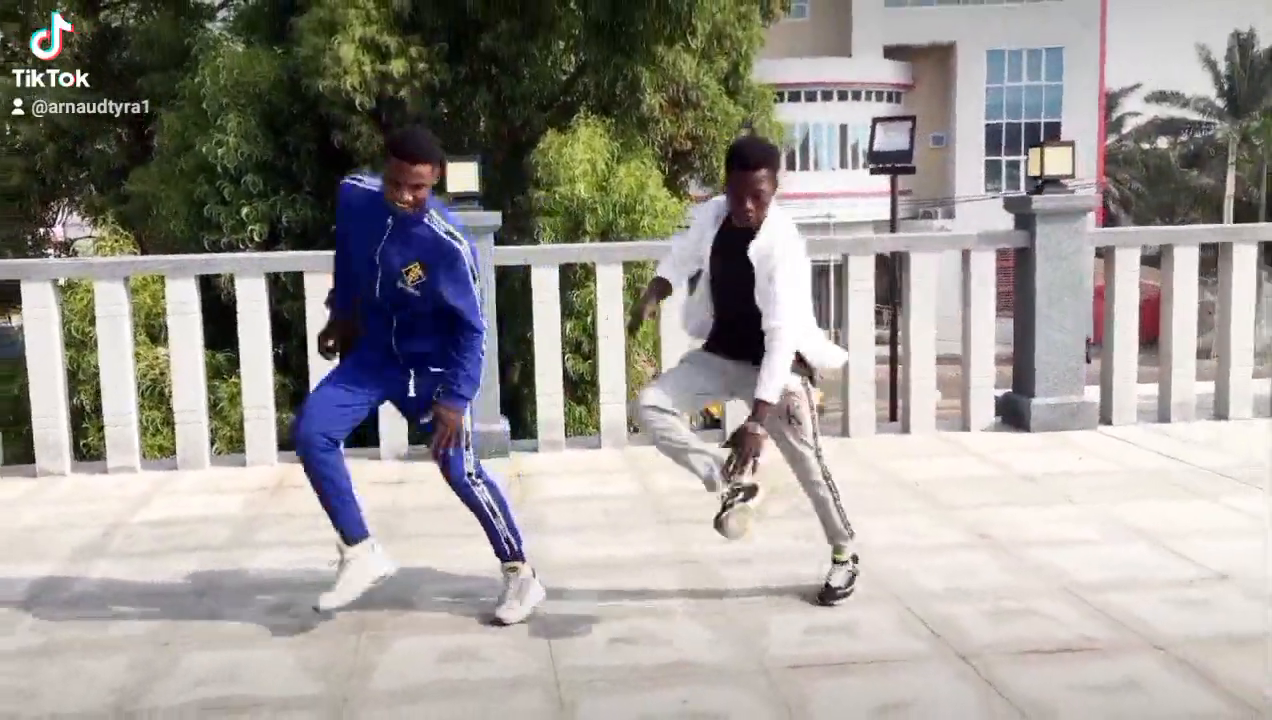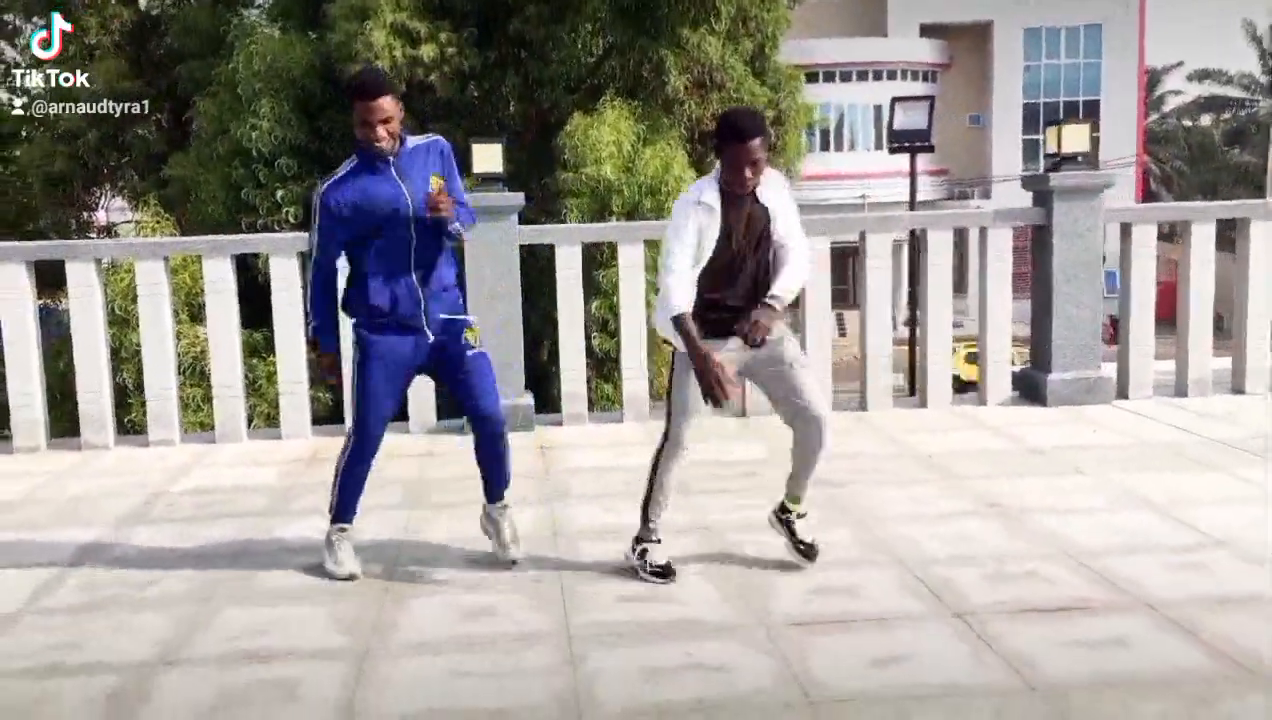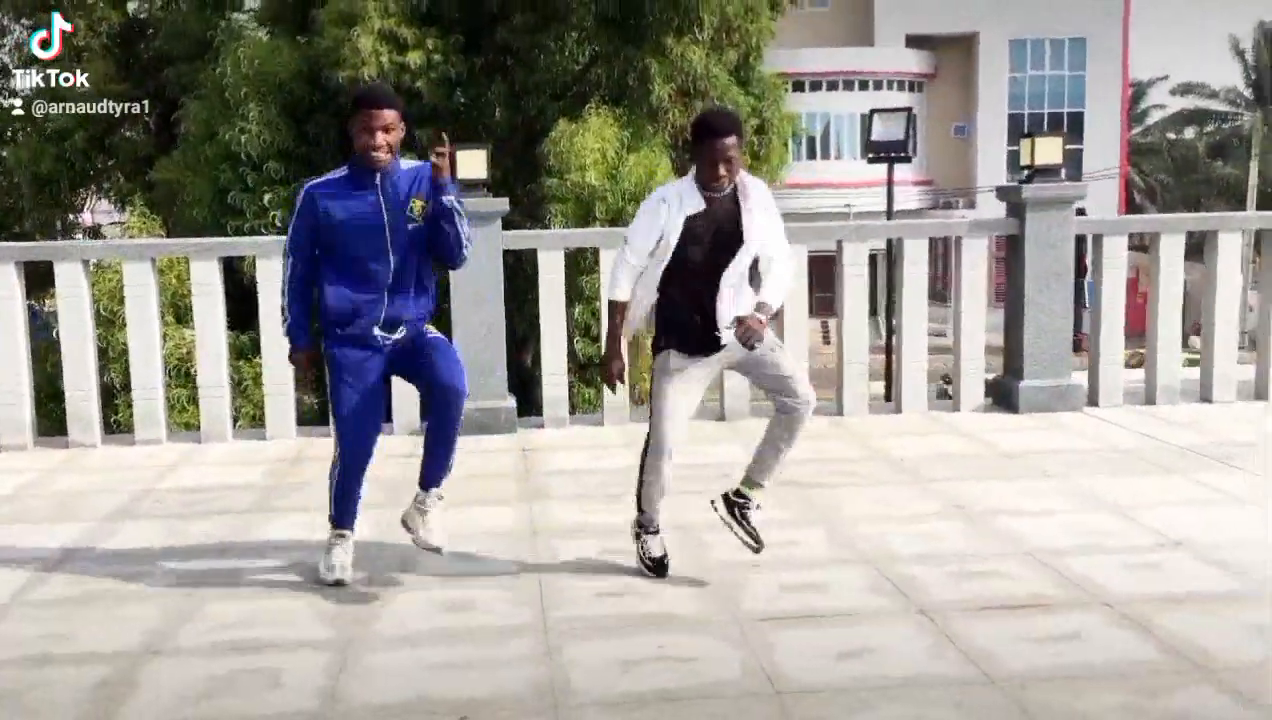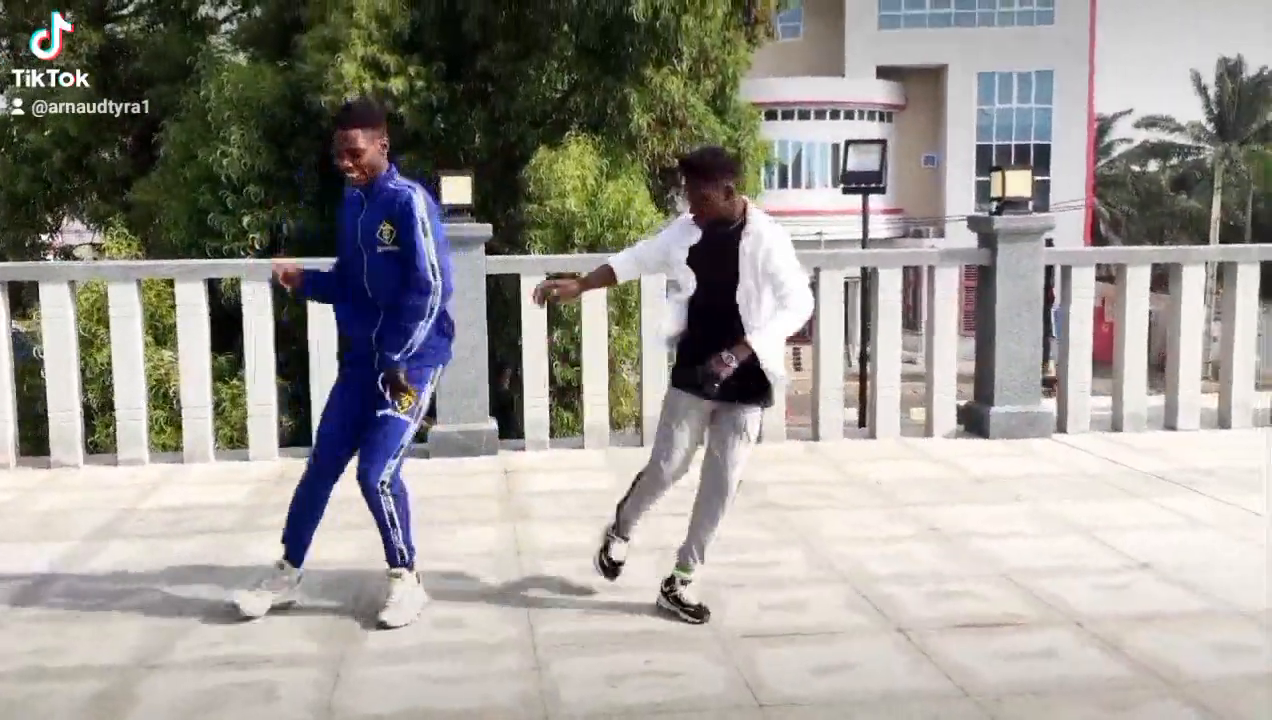
dt=0.5s
person 1, frame 1
left shoulder: (447, 242)
right shoulder: (353, 194)
left elbow: (470, 324)
left wrist: (458, 400)
right wrist: (342, 313)
left hip: (435, 362)
right hip: (371, 354)
left knee: (463, 473)
right knee: (310, 432)
left ankle: (520, 575)
right ankle: (361, 553)
person 1, frame 2
left shoulder: (434, 151)
right shoulder: (338, 192)
left elbow: (465, 217)
right elbow: (324, 267)
left wrist: (451, 218)
right wrist: (323, 339)
left hip: (446, 317)
right hip: (385, 331)
left knee: (489, 416)
right knee: (366, 435)
left ankle: (496, 510)
right ankle: (339, 532)
person 1, frame 3
left shoulder: (425, 179)
right shoulder: (320, 194)
left elbow: (455, 253)
right elbow: (297, 263)
left wrist: (443, 191)
right wrist: (299, 337)
left hip: (411, 326)
right hip: (349, 338)
left knee: (450, 388)
right knee: (353, 445)
left ankle: (427, 500)
right ankle: (341, 534)
person 1, frame 4
left shoulder: (409, 202)
right shoulder: (350, 204)
left elbow: (433, 288)
left wrist: (400, 360)
right wrist: (306, 281)
left hip: (412, 360)
right hip: (361, 361)
left knee: (376, 472)
right knee: (322, 468)
left ankle: (404, 580)
person 2, frame 1
left shoulder: (782, 243)
right shoulder: (713, 217)
left elbow: (784, 334)
right elbow: (678, 260)
left wrist: (758, 420)
right wrist: (648, 299)
left hip: (778, 362)
right hip: (722, 354)
left knee: (807, 464)
right knee: (650, 405)
left ankle: (844, 556)
right ankle: (732, 486)
person 2, frame 2
left shoulder: (776, 190)
right shoulder: (694, 205)
left elbow: (796, 257)
right elbow: (674, 283)
left wrist: (772, 309)
right wrist: (701, 356)
left hip: (760, 325)
right hip: (705, 331)
left knee: (814, 417)
right knee: (678, 437)
left ankle: (792, 510)
right ankle: (646, 539)
person 2, frame 3
left shoulder: (758, 198)
right shoulder: (665, 202)
left elbow: (778, 268)
right elbow: (628, 266)
left wrist: (761, 314)
right wrist: (613, 343)
left hip: (737, 331)
right hip: (682, 339)
left knee: (799, 403)
right knee: (662, 442)
left ankle: (745, 495)
right ankle: (648, 526)
person 2, frame 4
left shoulder: (767, 237)
right shoulder: (684, 231)
left elbow: (798, 303)
right elbow: (634, 260)
left wrist: (740, 351)
left hip: (747, 381)
right hip: (692, 372)
left knee: (721, 480)
right knee: (665, 470)
right ankle: (620, 532)
